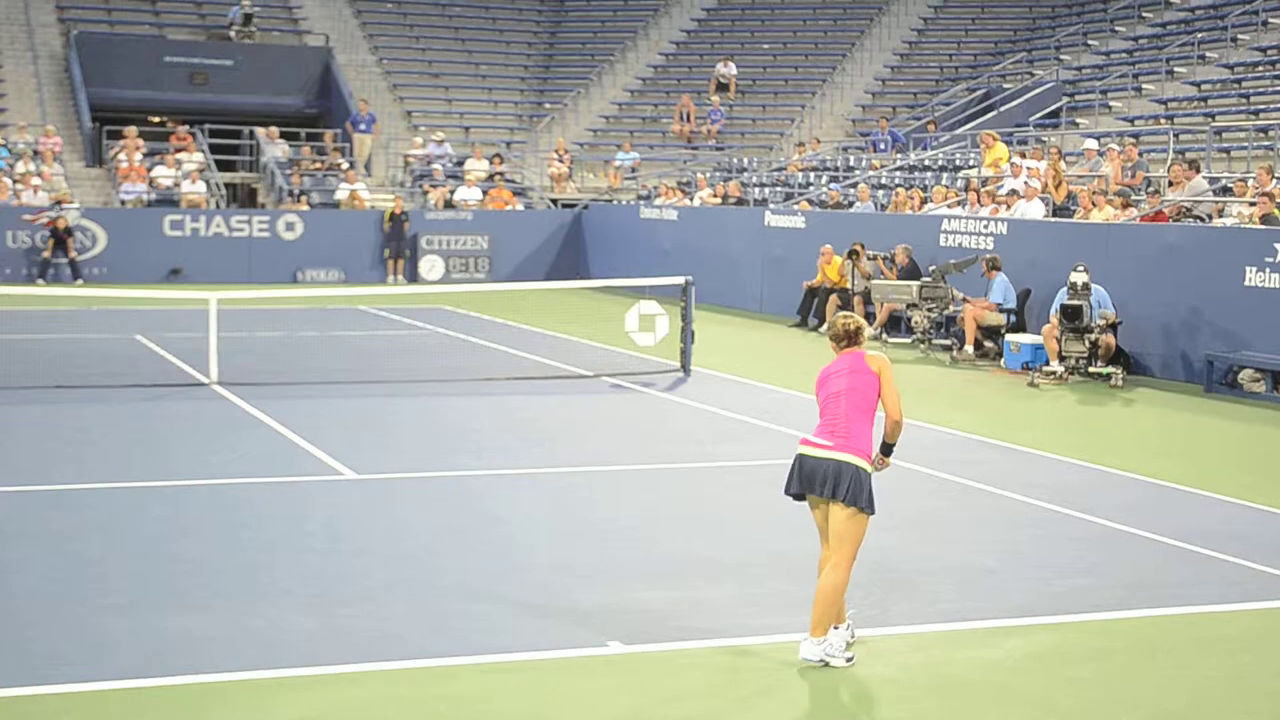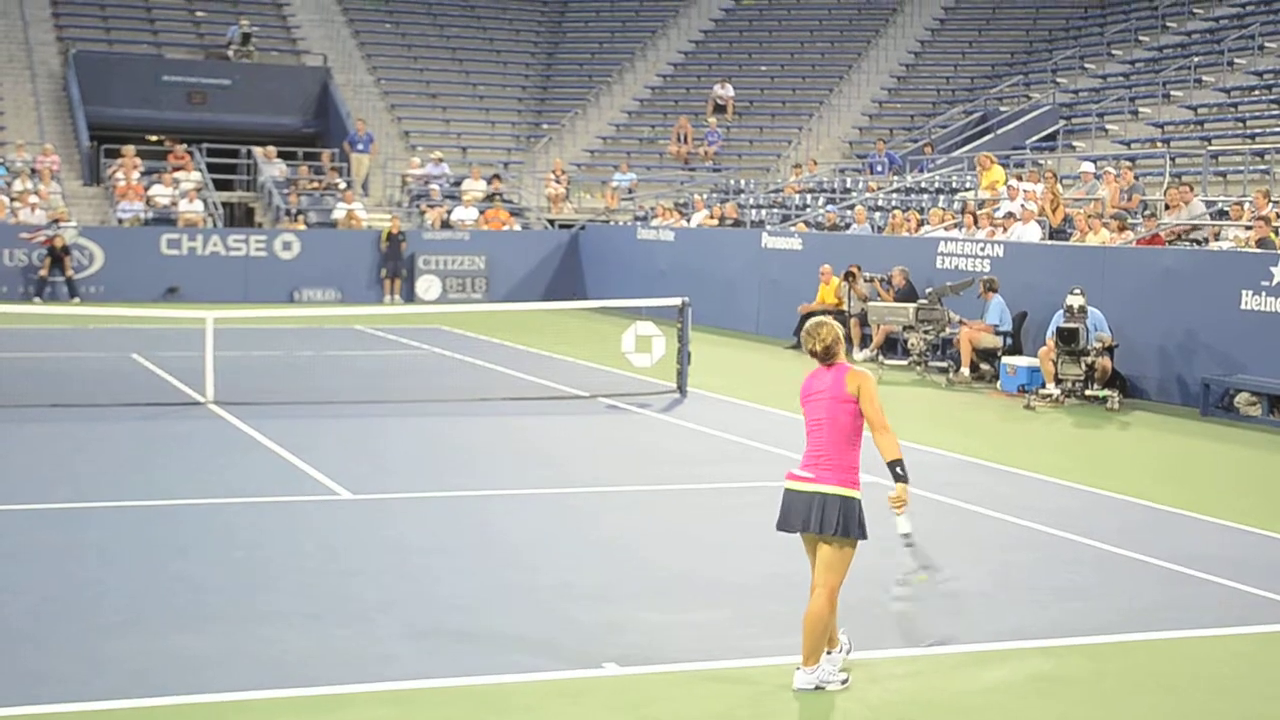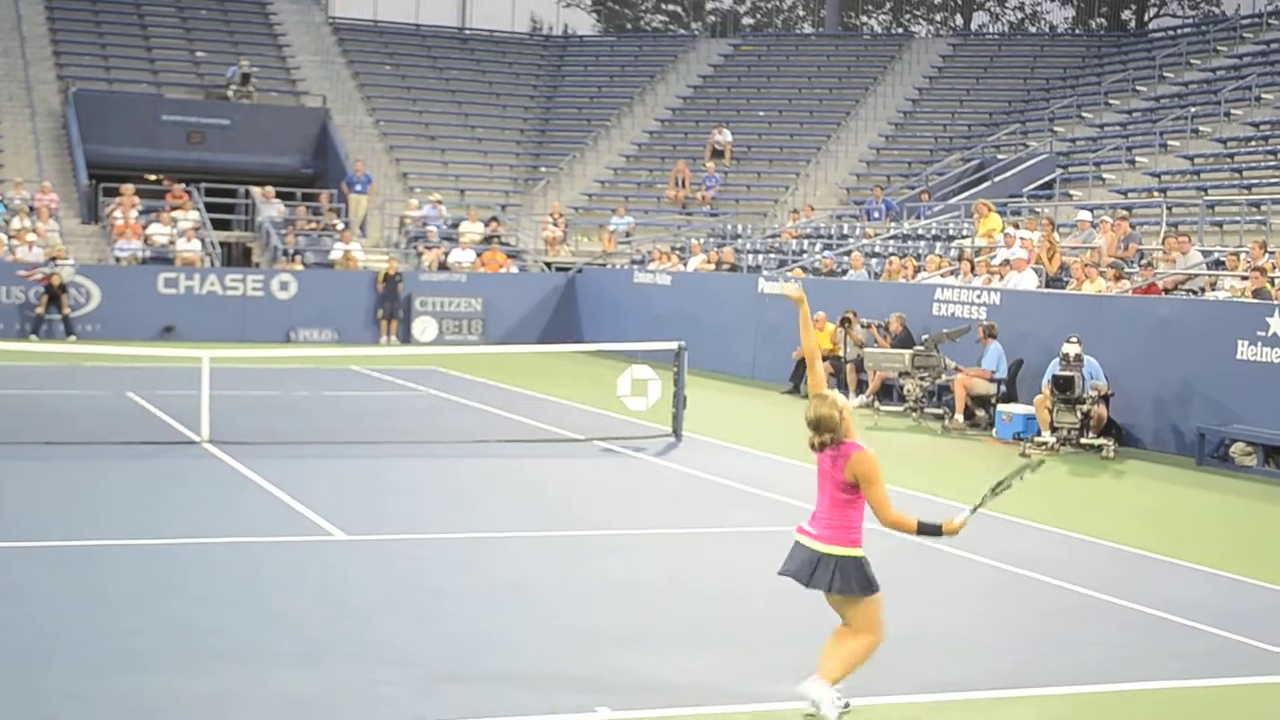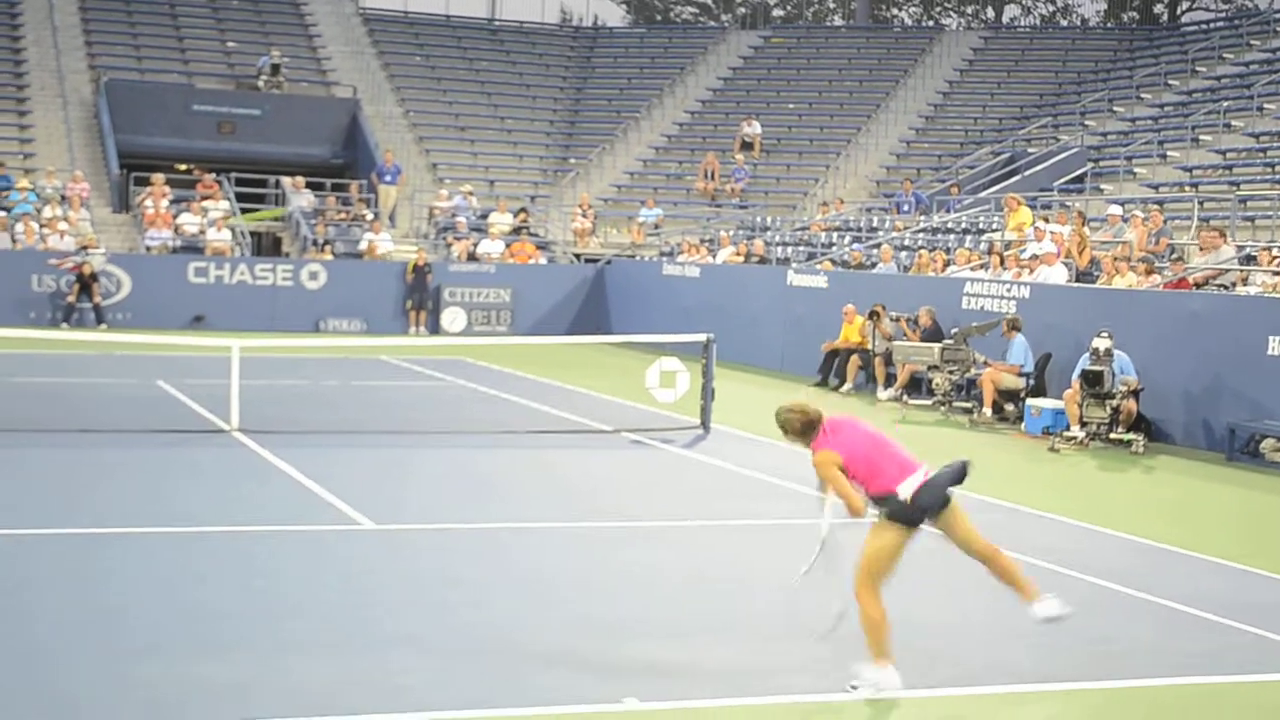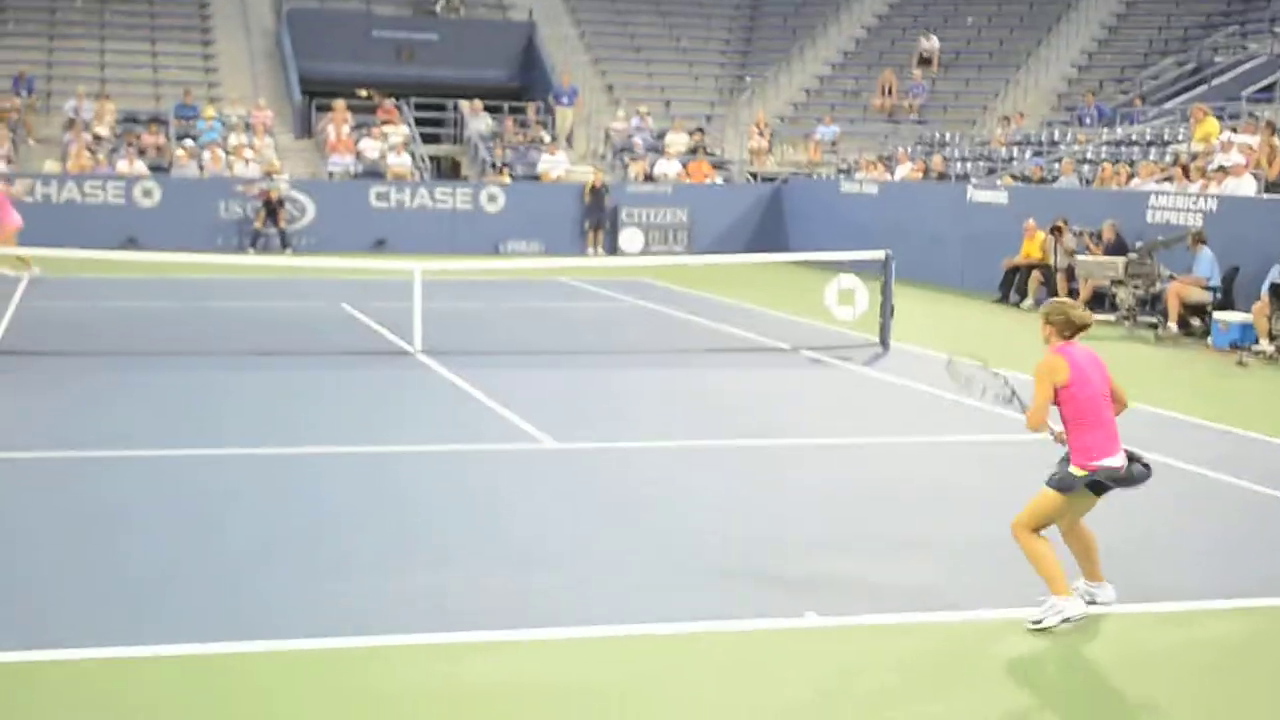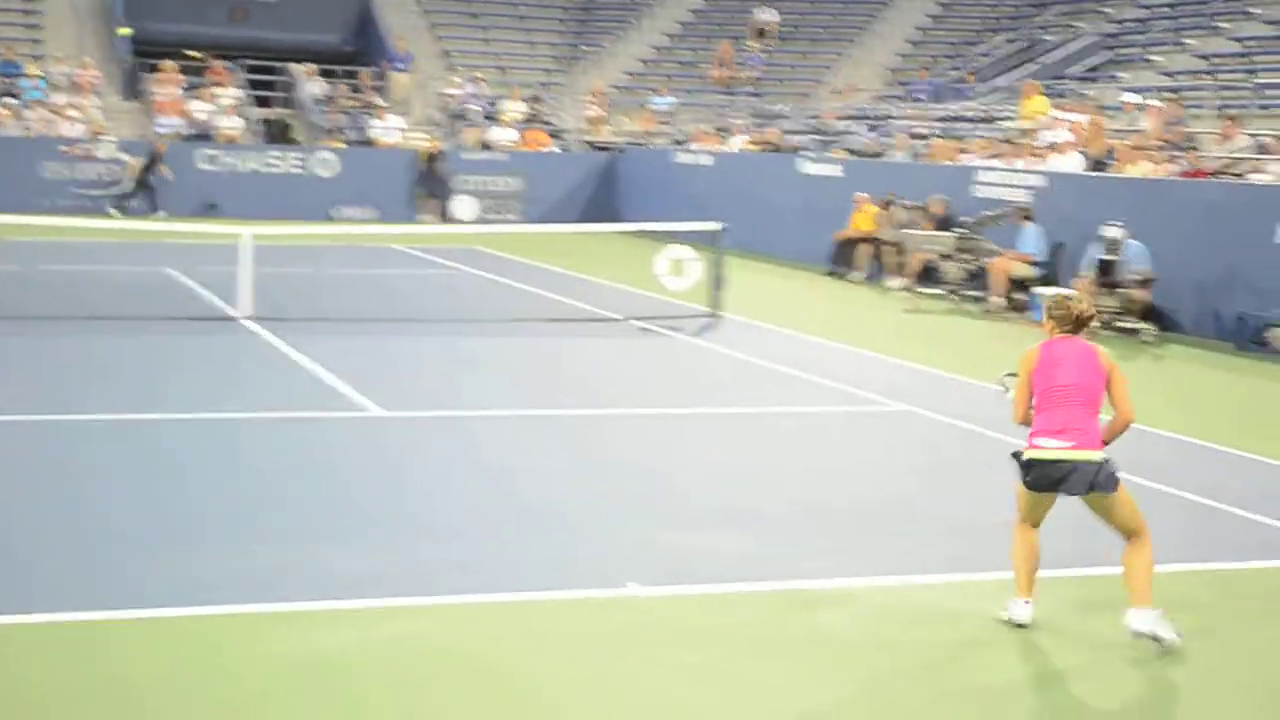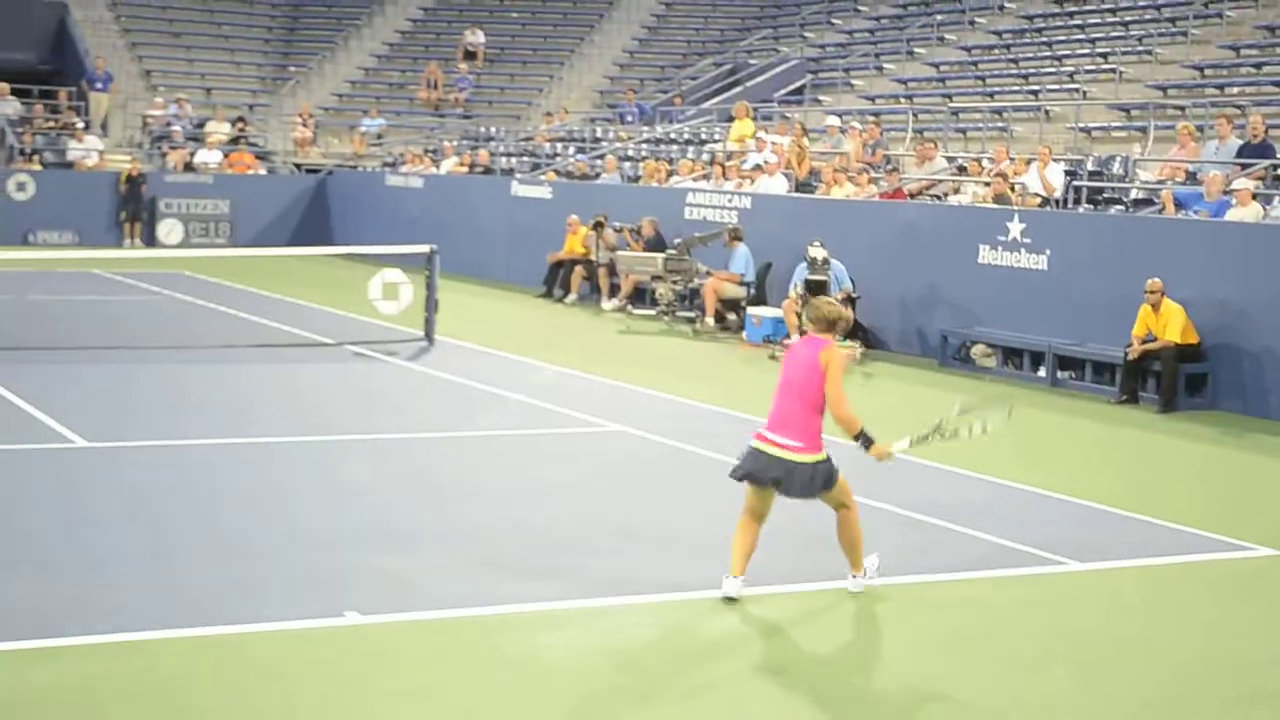
dt=0.7s
person 1, frame 1
left shoulder: (825, 372)
right shoulder: (877, 360)
right elbow: (894, 416)
right wrist: (885, 453)
left hip: (812, 456)
right hip: (847, 465)
left knee: (832, 553)
right knee: (841, 562)
left ankle: (838, 626)
right ankle: (815, 641)
person 1, frame 2
left shoulder: (808, 383)
right shoulder: (858, 378)
right elbow: (880, 430)
right wrist: (901, 480)
left hip: (801, 488)
right hip: (836, 496)
left knee: (823, 582)
right knee: (825, 589)
left ankle: (832, 647)
right ankle: (809, 669)
person 1, frame 3
left shoulder: (824, 436)
right shoulder: (861, 460)
left elbow: (813, 361)
right elbow: (888, 518)
left wrist: (803, 308)
right wrist: (942, 529)
left hip: (813, 546)
right hip: (840, 556)
left knee: (852, 624)
right knee: (869, 633)
person 1, frame 4
left shoulder: (822, 457)
right shoulder: (837, 422)
left elbow: (857, 506)
left hip: (901, 502)
right hip: (924, 483)
left knee: (865, 587)
right knee: (980, 547)
left ankle: (882, 669)
right ankle: (1039, 600)
person 1, frame 5
left shoulder: (1051, 363)
right shoulder: (1092, 356)
left elbow: (1036, 423)
right elbow: (1121, 402)
left wrist: (1034, 417)
left hip: (1090, 469)
right hip: (1117, 464)
left knee: (1023, 527)
right knee: (1067, 520)
left ankle: (1065, 600)
right ankle: (1096, 583)
person 1, frame 6
left shoulder: (1034, 355)
right shoulder: (1102, 357)
left elbow: (1020, 415)
right elbow: (1125, 417)
left hip: (1042, 457)
right hip: (1088, 461)
left knee: (1027, 525)
right knee: (1138, 536)
left ankle: (1021, 603)
right ankle: (1144, 614)
person 1, frame 7
left shoulder: (796, 347)
right shoulder: (834, 354)
right elbow: (838, 411)
right wrist: (869, 443)
left hip: (765, 448)
right hip: (805, 455)
left knee: (751, 518)
right knee: (845, 505)
left ankle: (733, 579)
right ankle: (858, 573)
